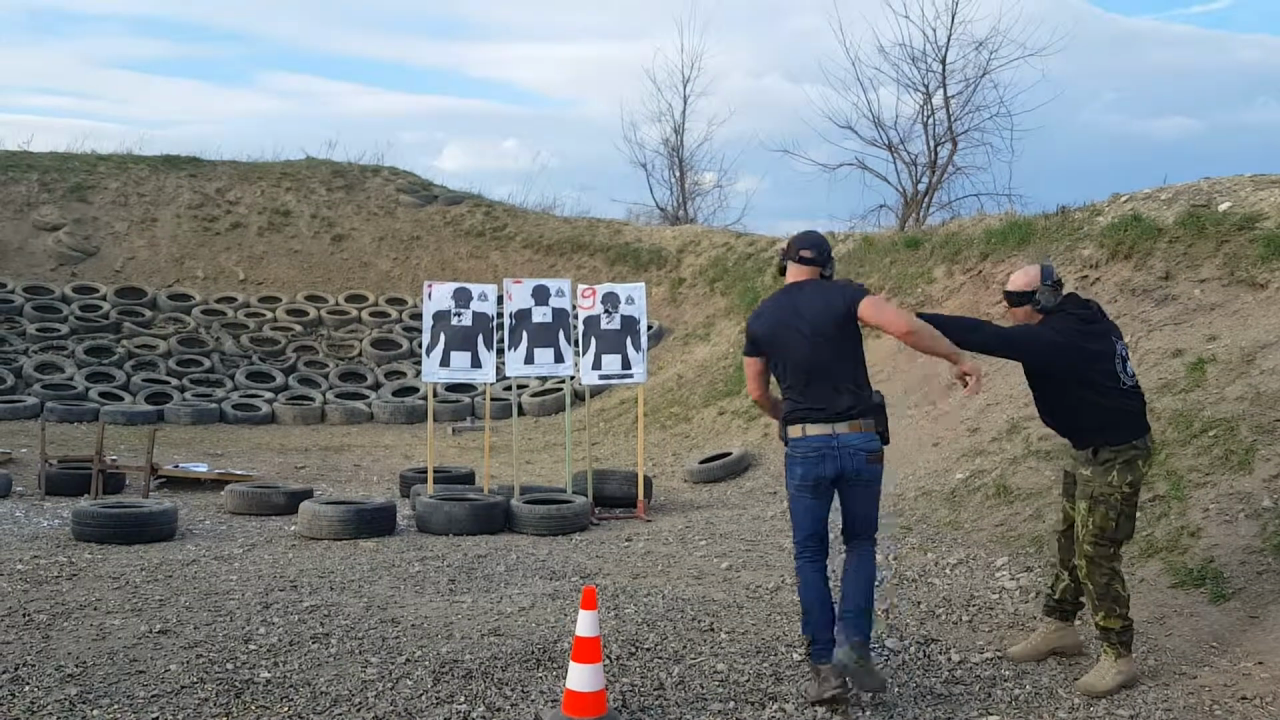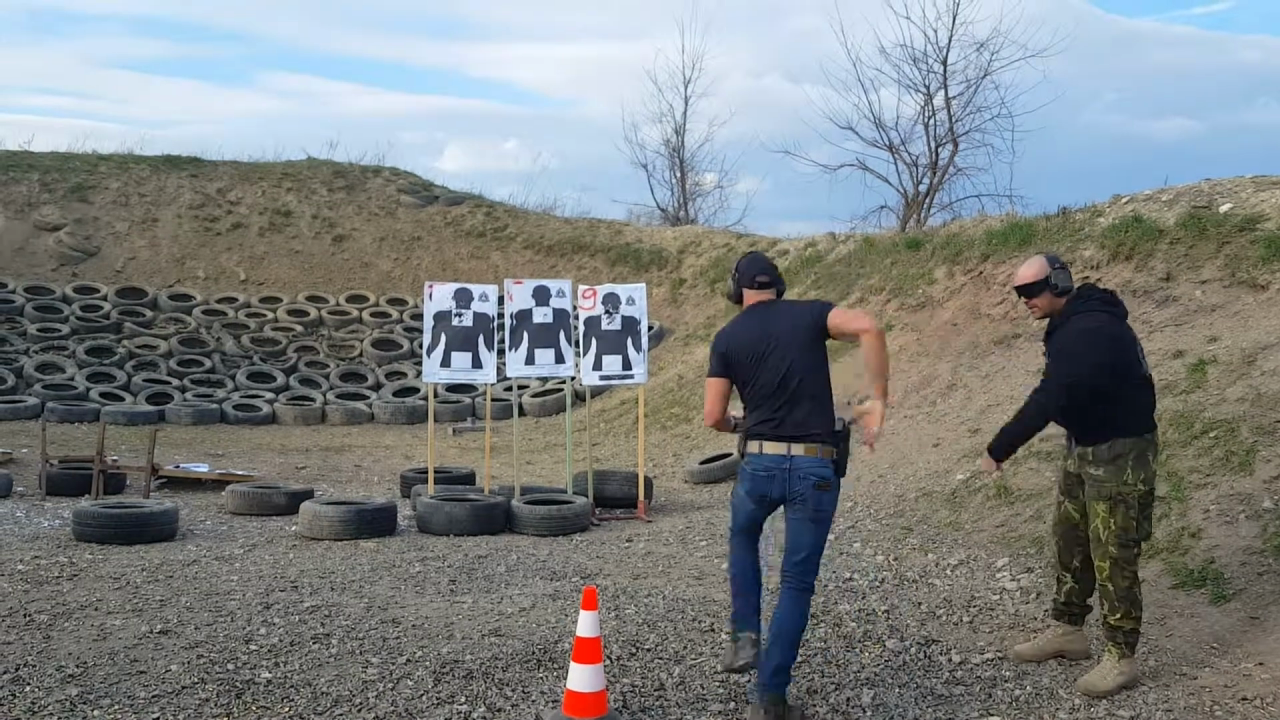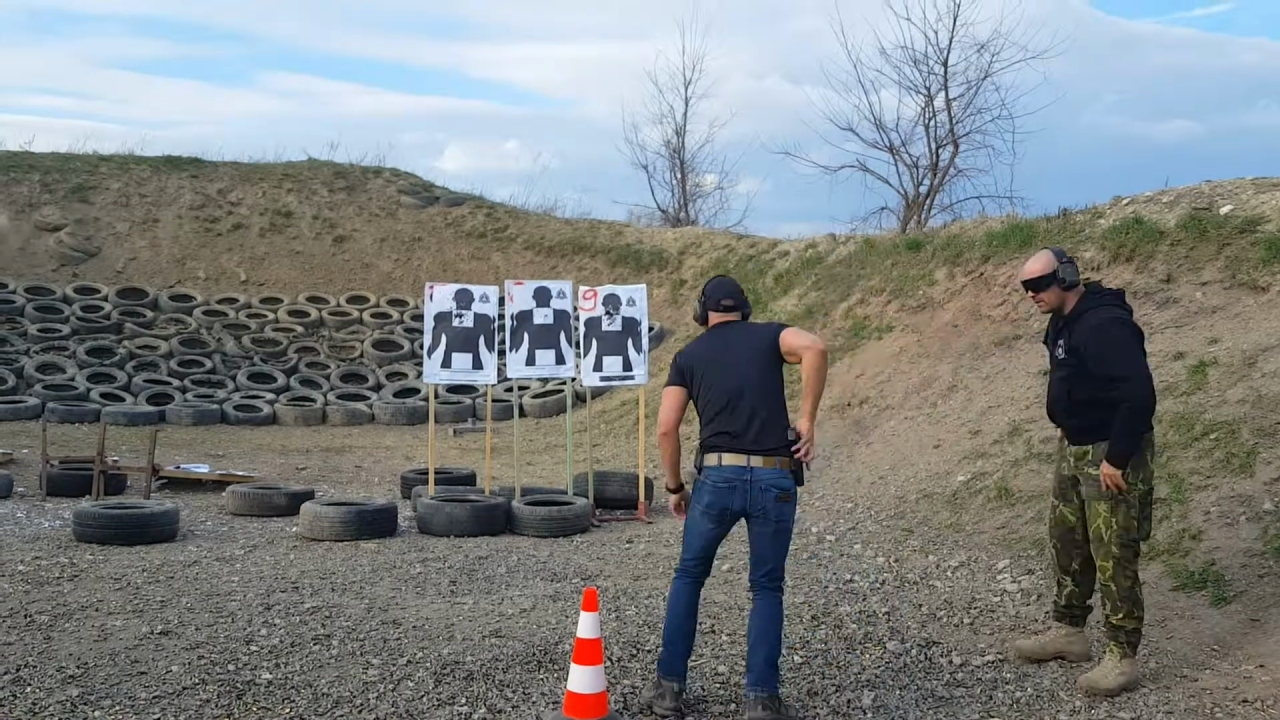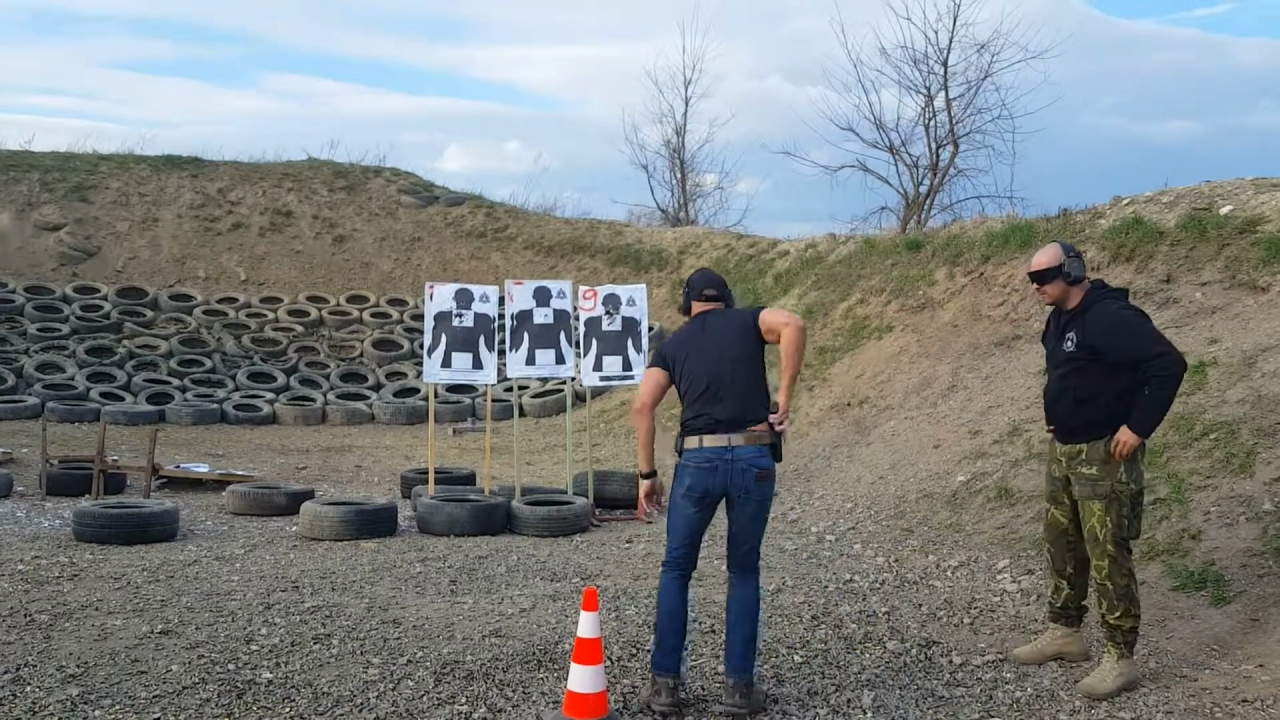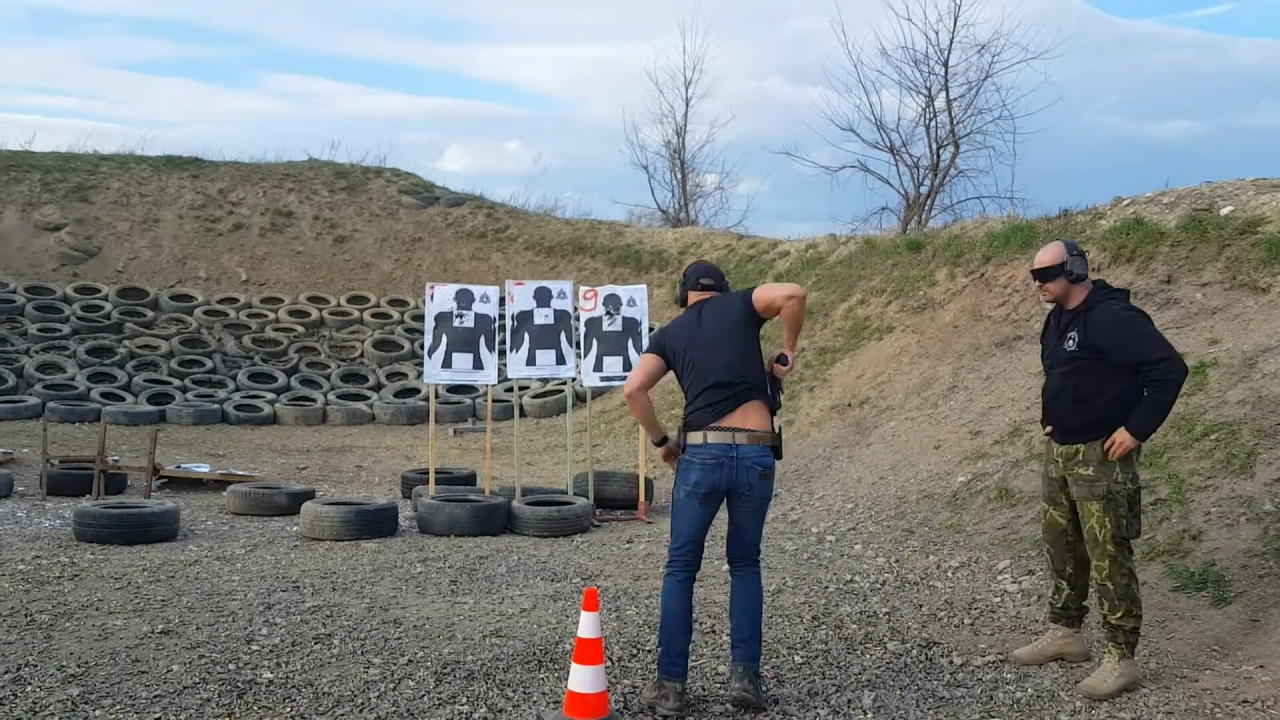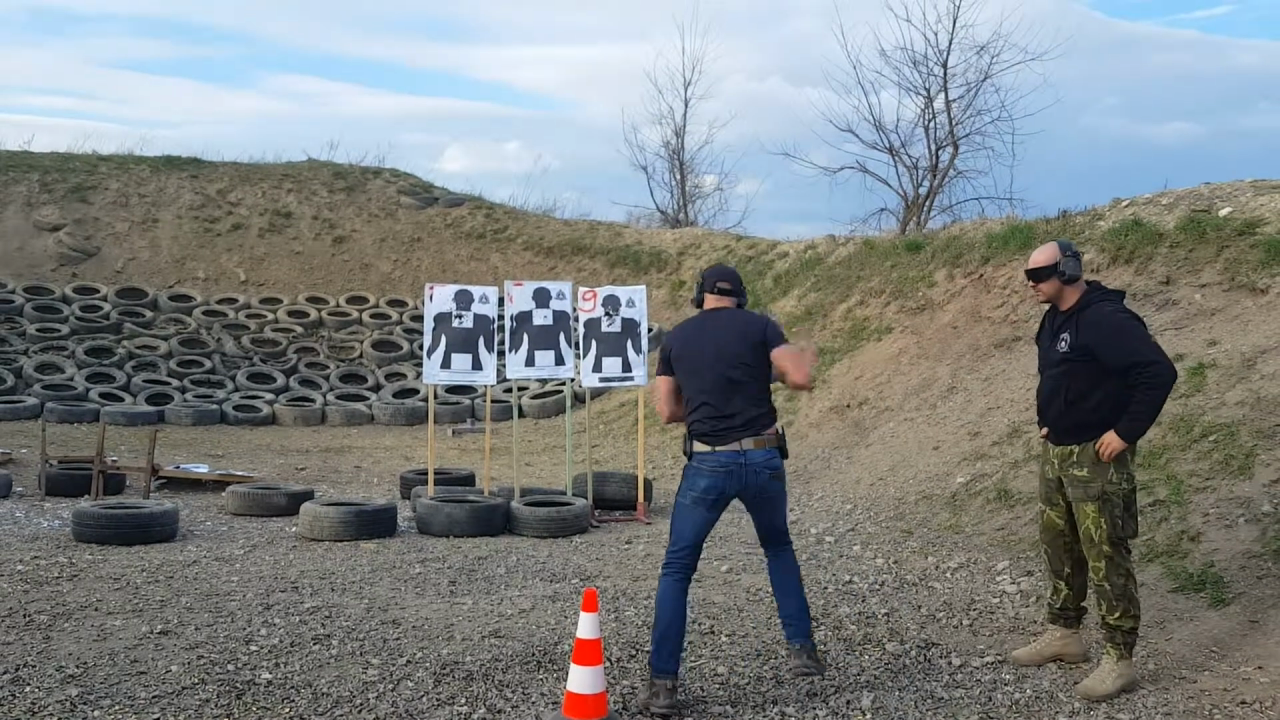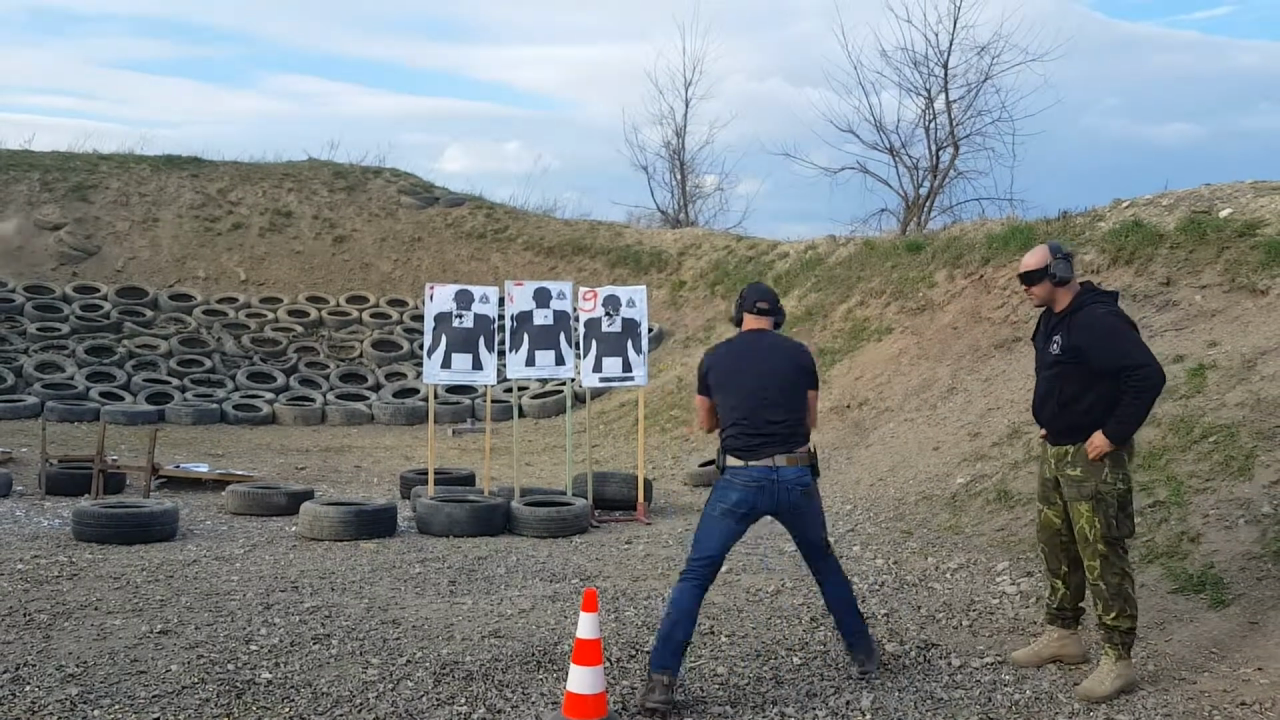
dt=0.2s
person 1, frame 1
left shoulder: (760, 318)
right shoulder: (841, 295)
left elbow: (757, 394)
right elbow: (904, 328)
right wrist: (956, 360)
left hip: (804, 448)
right hip: (857, 443)
left knee: (808, 556)
right knee: (861, 545)
left ankle: (828, 669)
right ankle: (856, 649)
person 1, frame 2
left shoulder: (728, 338)
right shoulder: (810, 312)
left elbow: (714, 417)
right elbow: (871, 329)
right wrist: (879, 400)
left hip: (762, 464)
right hip: (815, 468)
left knee: (743, 539)
right knee: (797, 584)
left ankle: (743, 638)
person 1, frame 3
left shoulder: (688, 356)
right shoulder: (768, 334)
left elbow: (666, 428)
right elbow: (815, 347)
left wrist: (675, 487)
right wrist: (808, 420)
left hip: (718, 477)
right hip: (773, 479)
left knee: (689, 577)
right knee: (767, 588)
person 1, frame 4
left shoulder: (671, 344)
right shoulder: (748, 321)
left elbow: (643, 405)
right elbow: (792, 325)
left wrist: (647, 473)
right wrist: (785, 395)
left hip: (698, 461)
right hip: (753, 461)
left knee: (676, 569)
right knee: (744, 570)
left ankle: (664, 682)
right ankle: (739, 684)
person 1, frame 5
left shoulder: (668, 334)
right shoulder: (741, 305)
left elbow: (634, 390)
right elbow: (794, 294)
left wrist: (661, 439)
right wrist: (788, 350)
left hip: (700, 457)
right hip: (755, 455)
left knee: (681, 570)
right knee: (744, 565)
right ankle: (746, 672)
person 1, frame 6
left shoulder: (674, 338)
right shoulder: (759, 326)
left elbow: (667, 413)
right elbow: (803, 378)
right wrist: (803, 354)
left hip: (708, 465)
right hip: (762, 460)
left knee: (676, 573)
right knee: (778, 548)
right ankle: (801, 648)
person 1, frame 7
left shoulder: (716, 358)
right shoulder: (800, 355)
left elbow: (706, 424)
right elbow: (810, 420)
left hip: (742, 480)
right hip: (797, 477)
left knee: (695, 577)
right knee: (823, 559)
left ankle: (661, 678)
right ankle: (862, 652)
person 2, frame 1
left shoulder: (1053, 338)
right shoulder: (1079, 322)
left elbow: (985, 336)
left hip: (1114, 455)
right hip: (1090, 448)
left knee: (1095, 555)
right knee: (1071, 543)
left ankle: (1119, 658)
right ankle: (1058, 628)
person 2, frame 2
left shoulder: (1087, 332)
right shoulder: (1071, 322)
left elbow: (1048, 398)
left wrist: (998, 450)
left hip: (1121, 452)
right hip: (1086, 447)
left knee: (1112, 556)
right knee: (1070, 543)
left ankle: (1122, 659)
right ankle: (1068, 630)
person 2, frame 3
left shoulder: (1104, 324)
right shoulder: (1064, 321)
left elbow: (1138, 392)
left wrist: (1116, 455)
left hip: (1114, 455)
right hip: (1076, 448)
left knee: (1113, 556)
right knee: (1068, 544)
left ankle: (1123, 658)
right ankle: (1068, 631)
person 2, frame 4
left shoulder: (1112, 317)
right shoulder: (1059, 319)
left elbow: (1169, 365)
left wrist: (1139, 427)
left hip: (1104, 454)
right hip: (1063, 450)
left knee: (1108, 556)
right knee: (1062, 544)
left ankle: (1121, 659)
right ankle: (1064, 632)
person 2, frame 5
left shoulder: (1113, 318)
right shoulder: (1058, 319)
left elbow: (1170, 369)
left wrist: (1137, 429)
left hip: (1101, 454)
right hip: (1059, 451)
left knee: (1108, 555)
right knee: (1060, 545)
left ankle: (1121, 659)
right ankle: (1064, 633)
person 2, frame 6
left shoulder: (1106, 319)
right shoulder: (1054, 319)
left elbow: (1159, 373)
left wrist: (1126, 432)
left hip: (1097, 456)
right hip: (1057, 452)
left knee: (1106, 555)
right knee: (1058, 546)
left ankle: (1119, 659)
right ankle: (1063, 633)
person 2, frame 7
left shoulder: (1099, 321)
right shoulder: (1051, 320)
left elbow: (1147, 377)
left wrist: (1113, 434)
left hip: (1093, 455)
right hip: (1055, 452)
left knee: (1102, 555)
right knee: (1056, 545)
left ankle: (1118, 660)
right ankle: (1062, 634)
